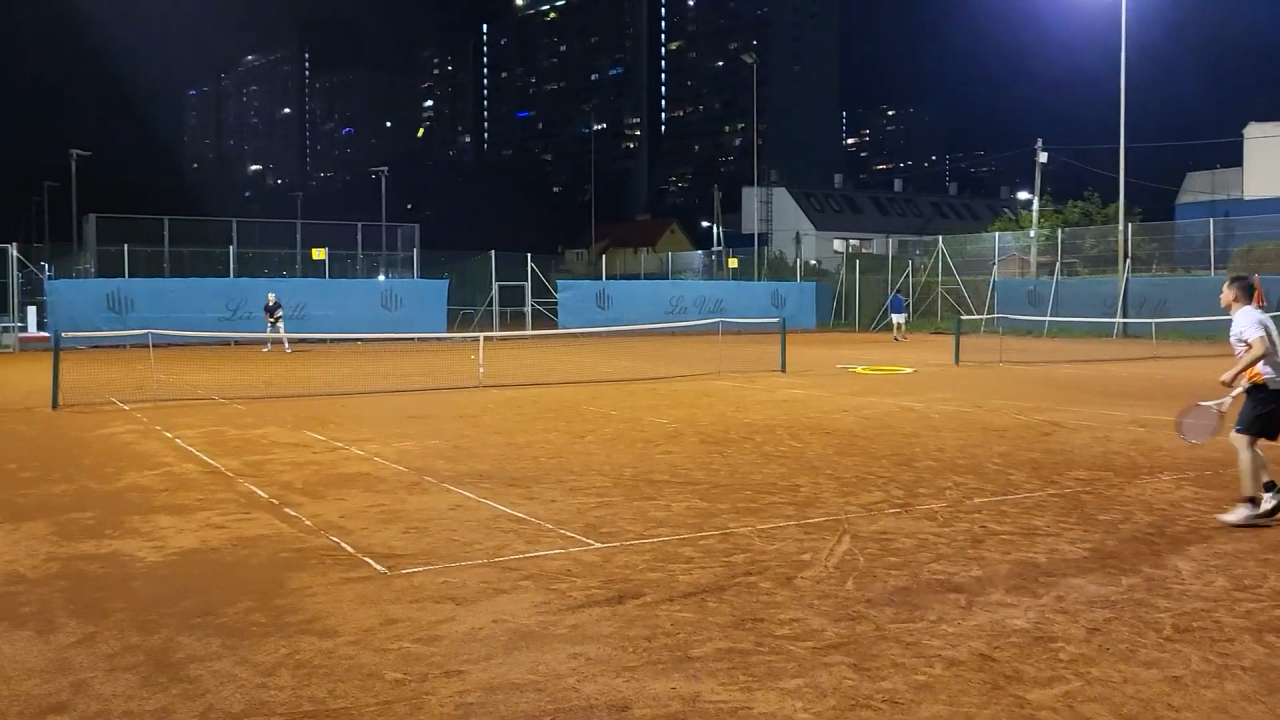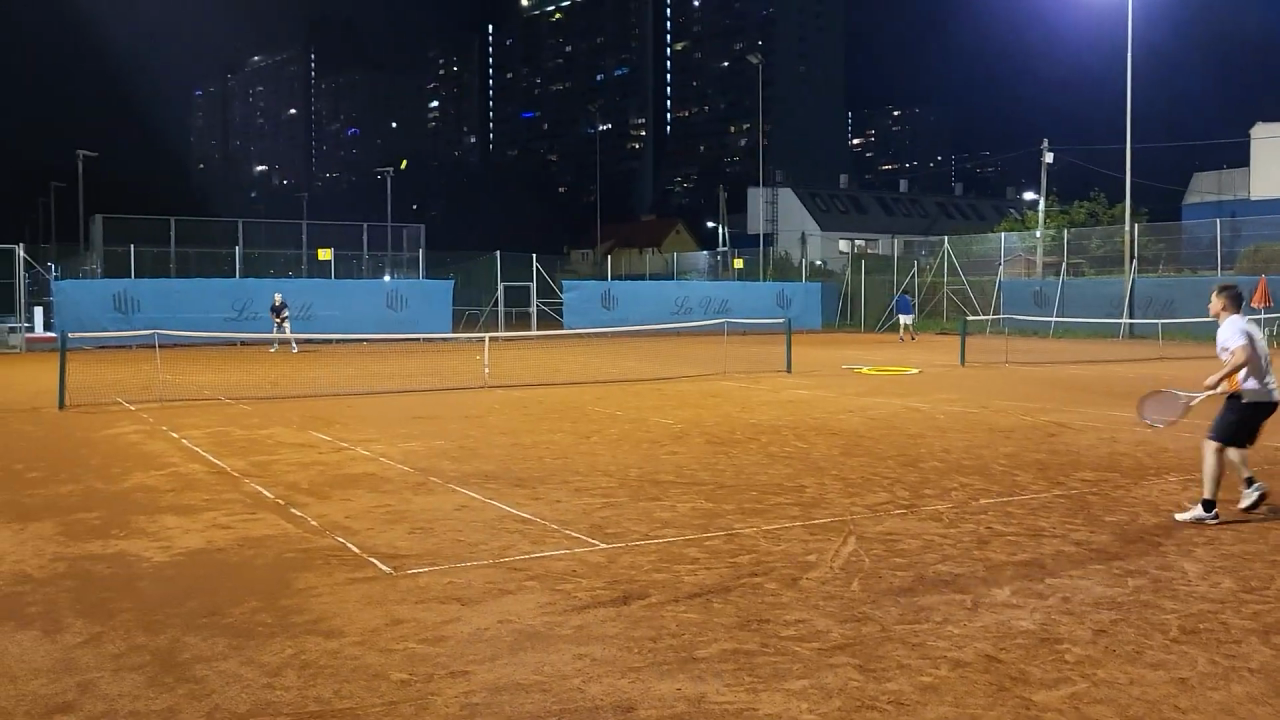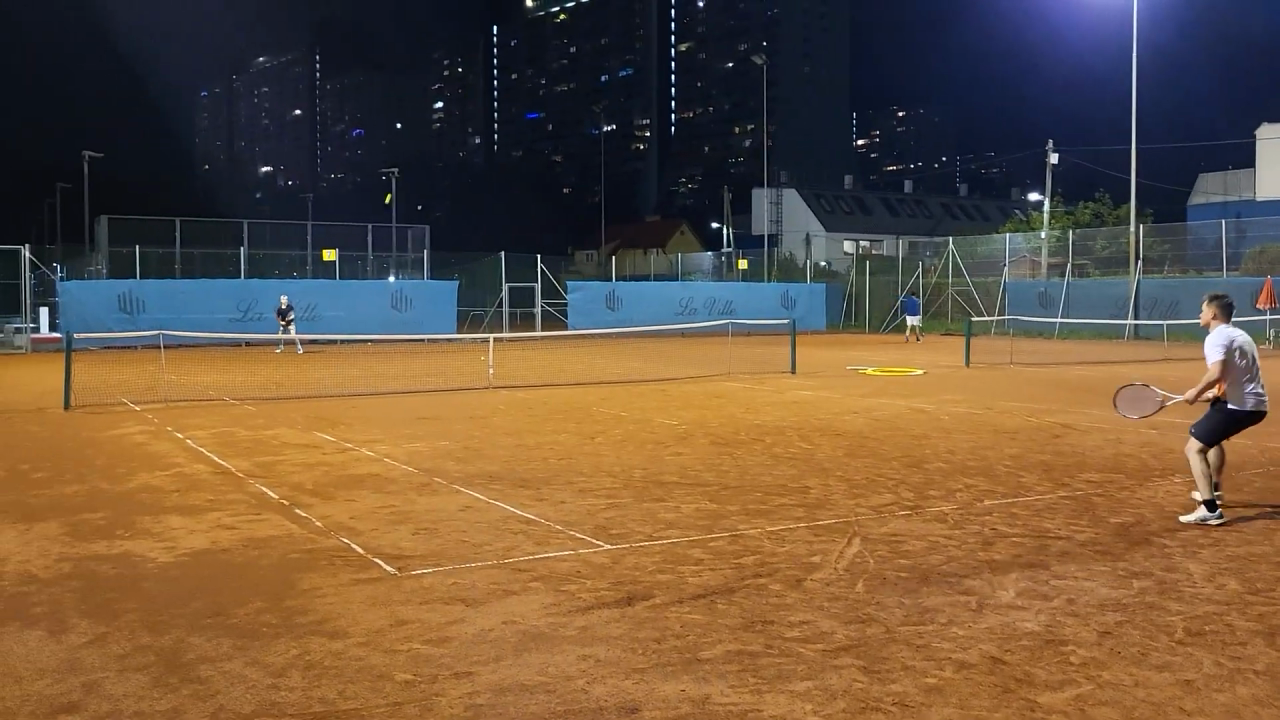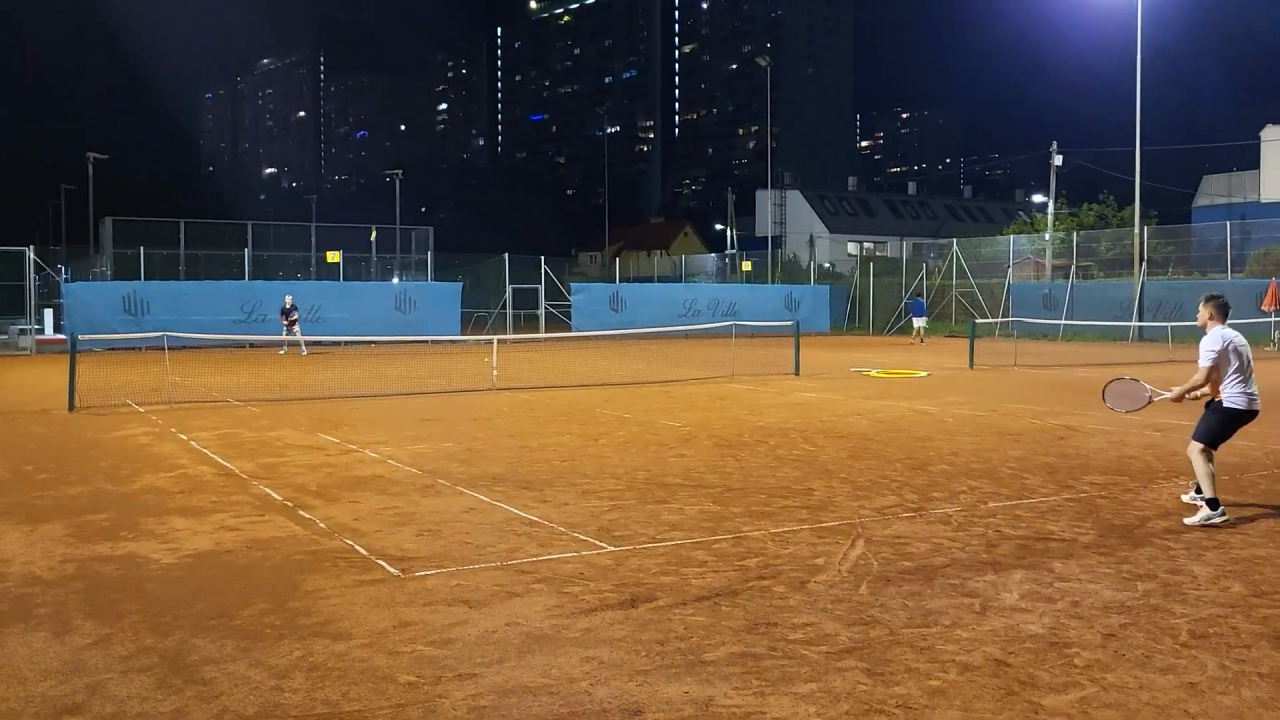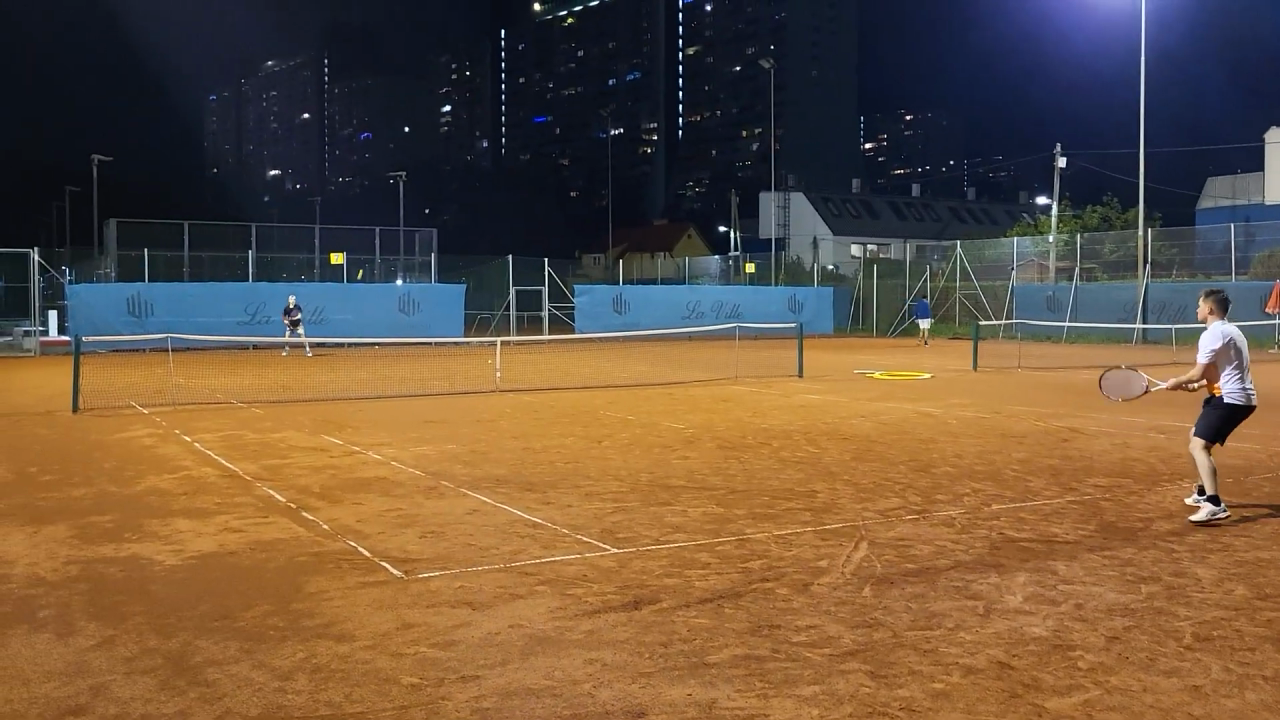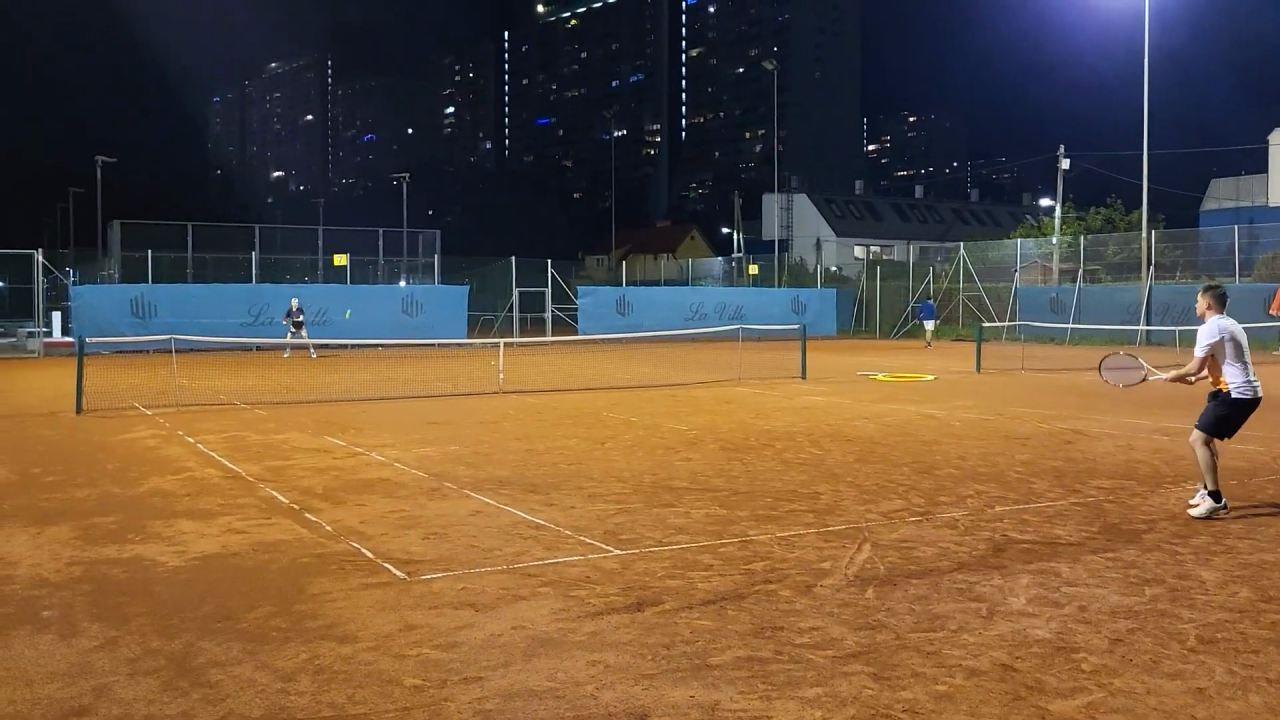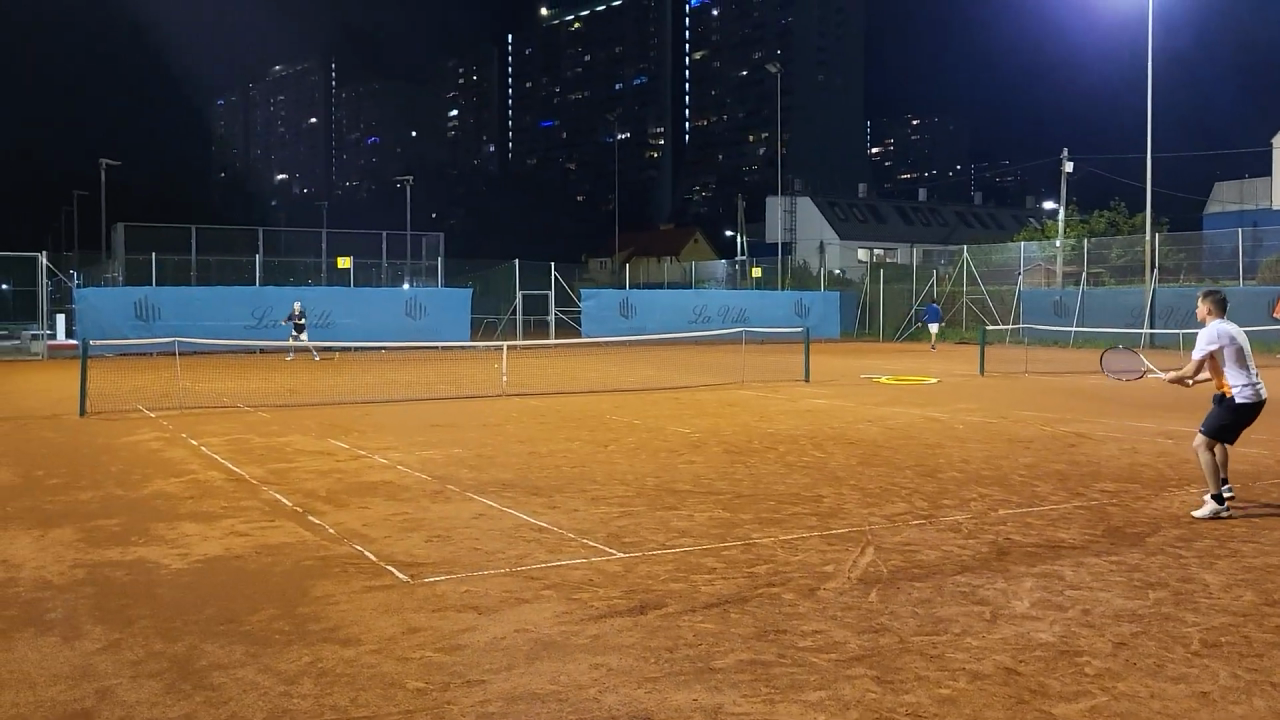
dt=0.1s
person 1, frame 1
left shoulder: (1245, 318)
right shoulder: (1256, 316)
left wrist: (1234, 372)
right wrist: (1244, 380)
left knee: (1240, 439)
right knee: (1247, 441)
left ankle: (1250, 505)
person 1, frame 2
left shoulder: (1230, 328)
right shoulder: (1246, 325)
left elbow: (1243, 358)
left wrist: (1217, 379)
right wrist: (1225, 385)
left hip: (1249, 397)
right hip: (1266, 398)
left knee: (1212, 447)
right knee: (1230, 444)
left ankle: (1207, 509)
right ankle: (1251, 485)
person 1, frame 3
left shoulder: (1216, 339)
right shoulder: (1241, 336)
left elbow: (1215, 374)
left wrist: (1196, 392)
right wrist: (1214, 393)
left hip: (1234, 405)
right hip: (1257, 406)
left knee: (1194, 448)
right knee: (1213, 439)
left ankle: (1209, 509)
right ankle: (1212, 489)
person 1, frame 4
left shoulder: (1212, 339)
right shoulder: (1236, 337)
left elbow: (1202, 378)
left wrist: (1181, 391)
right wrist: (1202, 392)
left hip: (1229, 404)
right hip: (1248, 404)
left knee: (1196, 450)
right knee: (1204, 441)
left ankle: (1212, 509)
right ankle: (1201, 491)
person 1, frame 5
left shoulder: (1212, 334)
right shoulder: (1233, 332)
left elbow: (1199, 373)
left wrist: (1177, 383)
right wrist: (1198, 385)
left hip: (1228, 400)
right hip: (1244, 400)
left knee: (1198, 446)
right knee: (1201, 439)
left ankle: (1214, 505)
right ankle: (1203, 493)
person 1, frame 6
left shoulder: (1210, 328)
right shoulder: (1231, 325)
left elbow: (1196, 367)
left wrist: (1177, 375)
right wrist: (1194, 377)
left hip: (1234, 395)
right hip: (1249, 394)
left knee: (1198, 440)
right knee: (1207, 437)
left ankle: (1215, 500)
right ankle: (1208, 491)
person 1, frame 7
left shoulder: (1210, 333)
right shoulder: (1232, 329)
left elbow: (1192, 370)
left wrist: (1175, 376)
right wrist: (1193, 380)
left hip: (1238, 399)
right hip: (1253, 397)
left knee: (1201, 444)
right knee: (1216, 438)
left ankle: (1218, 502)
right ankle: (1223, 486)
